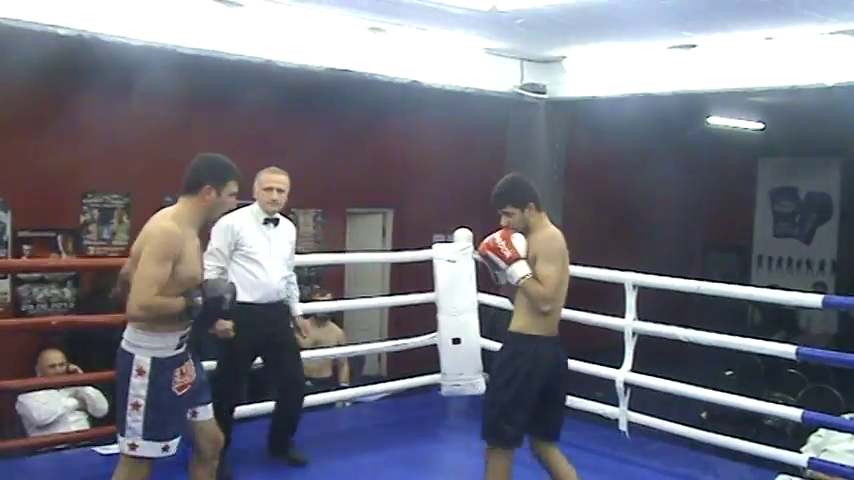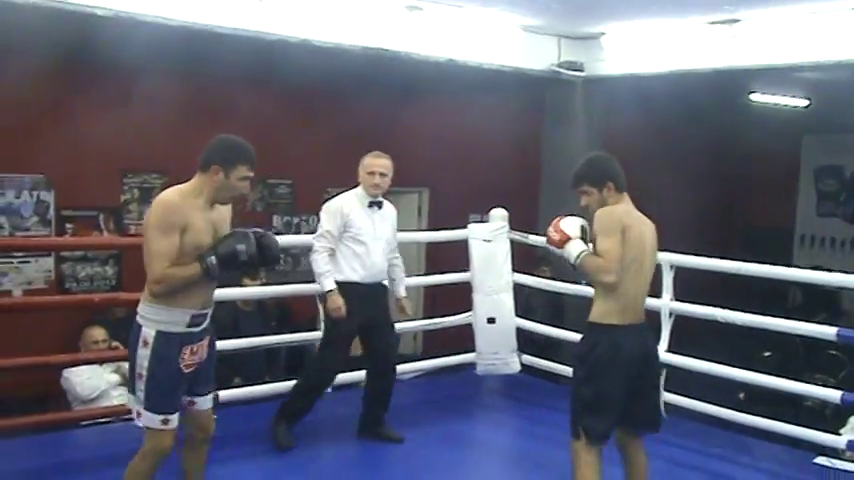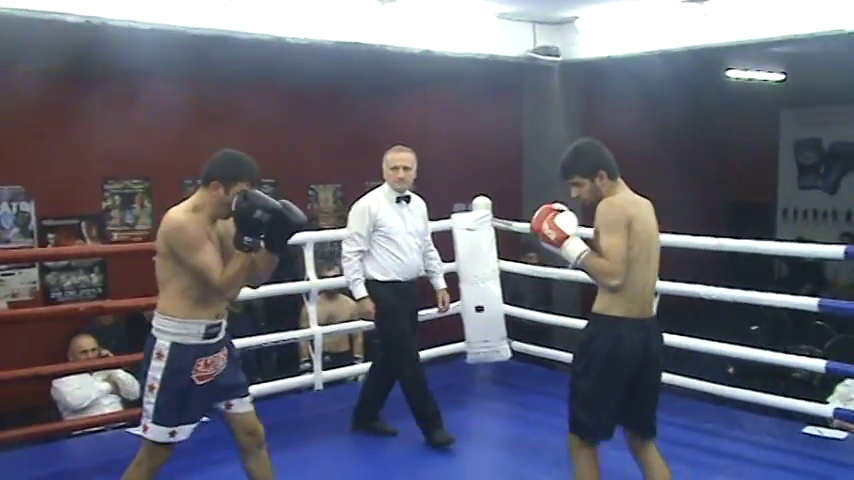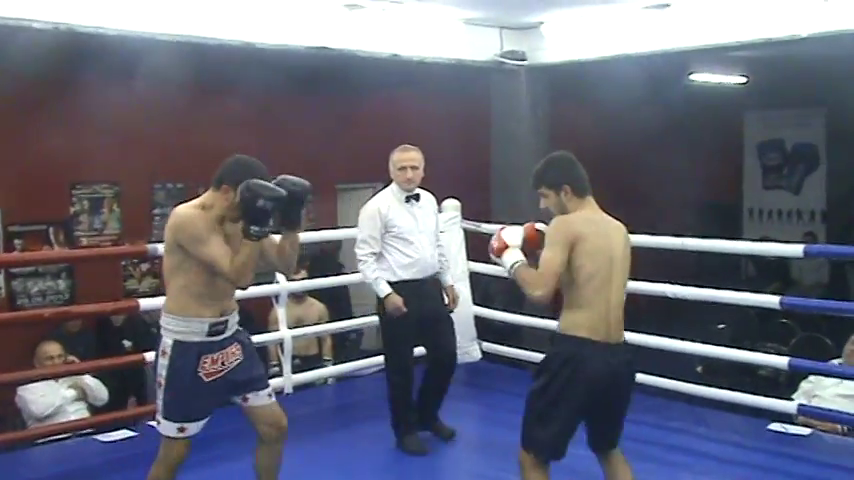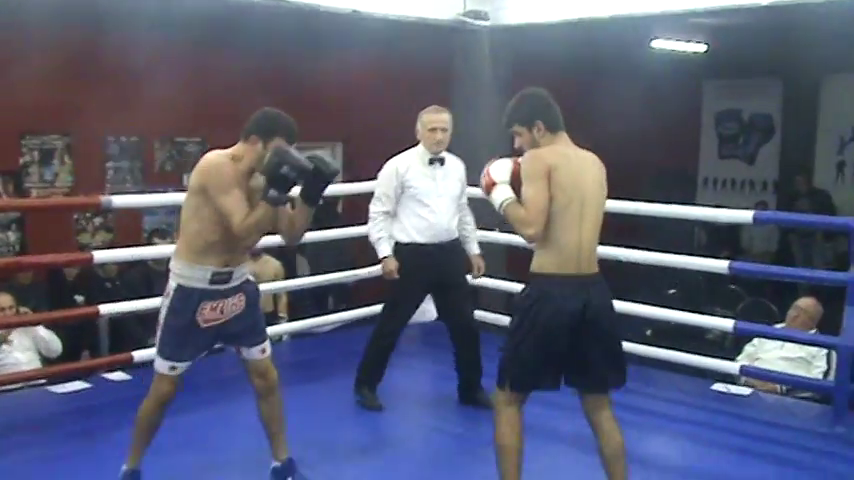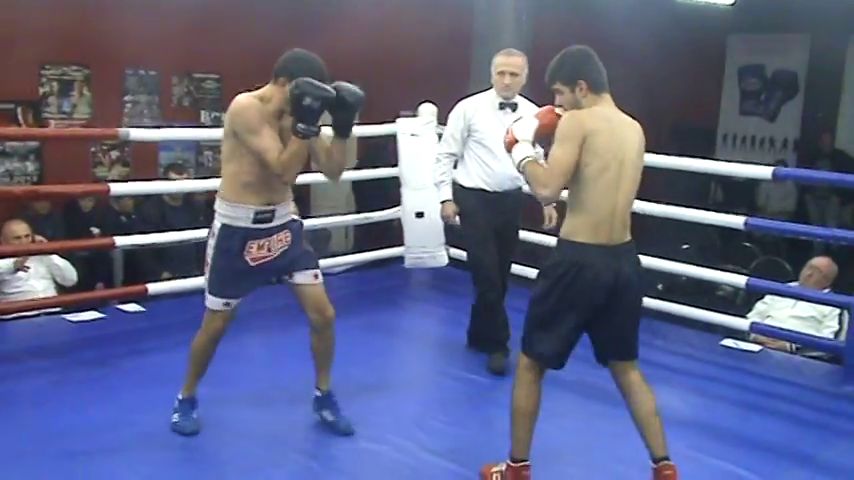
dt=0.5s
person 1, frame 1
left shoulder: (546, 239)
right shoulder: (539, 240)
left elbow: (544, 301)
left wrist: (515, 265)
right wrist: (501, 269)
left hip: (527, 351)
right hip: (548, 351)
left knee: (498, 444)
right knee: (544, 444)
person 1, frame 2
left shoulder: (609, 216)
right shoulder: (647, 226)
left elbow: (608, 275)
left wrist: (573, 246)
right wrist: (580, 246)
left hip: (606, 340)
right hip: (640, 338)
left knee: (586, 442)
right knee: (630, 435)
person 1, frame 3
left shoulder: (611, 207)
right shoulder: (643, 206)
left elbow: (613, 276)
left wrist: (568, 243)
right wrist: (573, 240)
left hip: (611, 334)
right hip: (646, 332)
left knee: (582, 440)
right knee: (642, 439)
person 1, frame 4
left shoulder: (565, 225)
right shoulder: (619, 230)
left elbow: (540, 291)
left wrist: (509, 254)
left hip: (574, 355)
right hip: (615, 356)
right knee: (608, 449)
person 1, frame 5
left shoulder: (538, 160)
right shoulder: (594, 164)
left elbow: (531, 228)
left wrist: (499, 190)
left hip: (549, 294)
right hip: (593, 290)
left knee: (507, 400)
right knee: (598, 406)
person 1, frame 6
left shoulder: (575, 122)
right shoulder: (634, 129)
left elbow: (547, 189)
left wrist: (520, 147)
left hip: (579, 260)
right hip: (623, 260)
left knee: (529, 362)
right knee: (626, 368)
person 2, frame 1
left shoulder: (184, 228)
right shoulder: (166, 232)
left elbow: (128, 275)
right elbow: (137, 308)
right wrist: (195, 302)
left hip: (175, 356)
right hip: (149, 361)
left knee: (211, 443)
person 2, frame 2
left shoulder: (223, 208)
right shoulder: (170, 206)
right elbow: (158, 281)
left wrist: (244, 255)
right wrist: (215, 262)
left hip: (199, 331)
right hip: (161, 334)
left knee: (202, 431)
right knee: (160, 442)
person 2, frame 3
left shoulder: (228, 221)
right shoulder: (181, 223)
left elbow: (255, 278)
right elbow: (226, 288)
left wrist: (273, 242)
right wrist: (247, 238)
left hip: (216, 342)
right hip: (177, 347)
left knee: (253, 434)
right knee: (155, 453)
person 2, frame 4
left shoulder: (242, 218)
right shoulder: (187, 219)
left elbow: (285, 264)
right elbow: (239, 277)
left wrist: (290, 219)
right wrist: (256, 225)
left hip: (230, 337)
right hip: (187, 344)
left knee: (274, 425)
right knee: (174, 451)
person 2, frame 5
left shoulder: (265, 178)
right shoulder: (216, 166)
left elbow: (292, 235)
right elbow: (245, 232)
left wrist: (310, 193)
right wrist: (276, 189)
left hip: (237, 286)
right hip: (192, 288)
left knee: (266, 379)
right knee: (163, 388)
person 2, frame 6
left shoulder: (302, 111)
right shoulder: (245, 107)
left elbow: (333, 170)
right elbow: (281, 168)
left wrist: (343, 126)
right wrist: (304, 123)
left hip: (283, 223)
right hip: (237, 227)
left knee: (323, 313)
right knee: (215, 324)
left ankle: (324, 397)
right ankle: (186, 400)
person 3, frame 1
left shoulder: (288, 229)
right shoulder: (233, 223)
right elbow: (211, 270)
left wrist: (296, 311)
left hip: (276, 314)
right hip: (241, 314)
left knee: (293, 381)
right knee: (228, 388)
left ankle: (281, 443)
person 3, frame 2
left shoulder: (390, 212)
right shoulder: (339, 206)
right elbow: (320, 251)
left wrist: (401, 293)
right wrist: (330, 292)
left hip: (376, 294)
right hip: (346, 293)
left knee: (384, 361)
right knee: (329, 361)
left ankle: (373, 423)
right ankle: (286, 419)
person 3, frame 3
left shoulder: (419, 205)
right shoulder: (368, 206)
left elbow: (427, 249)
right elbow: (351, 253)
left wrist: (439, 285)
right wrist: (361, 295)
left hip: (409, 289)
right hip: (383, 291)
left knee: (390, 358)
right knee: (406, 360)
left ankle: (366, 416)
right ankle: (432, 426)
person 3, frame 4
left shoulder: (429, 202)
right shoulder: (377, 207)
right elbow: (365, 257)
left wrist: (448, 281)
right wrist: (388, 293)
left hip: (428, 289)
right hip: (396, 292)
left knee: (446, 355)
right knee: (400, 364)
left ankle: (426, 415)
right ankle: (405, 430)
person 3, frame 5
left shoulder: (457, 166)
right shoulder: (398, 166)
right elbow: (379, 213)
left wrist: (473, 250)
right wrist: (386, 254)
left hip: (449, 253)
right hip: (412, 255)
left knee: (464, 323)
right knee: (392, 323)
left ankle: (471, 389)
right ankle: (366, 385)
person 3, frame 6
left shoulder: (532, 114)
right shoulder: (468, 109)
right elbow: (446, 155)
right wrist: (446, 196)
left hip: (510, 201)
right hip: (476, 199)
left knee: (498, 274)
right knee: (487, 274)
left ankle: (480, 336)
right ankle: (498, 345)
